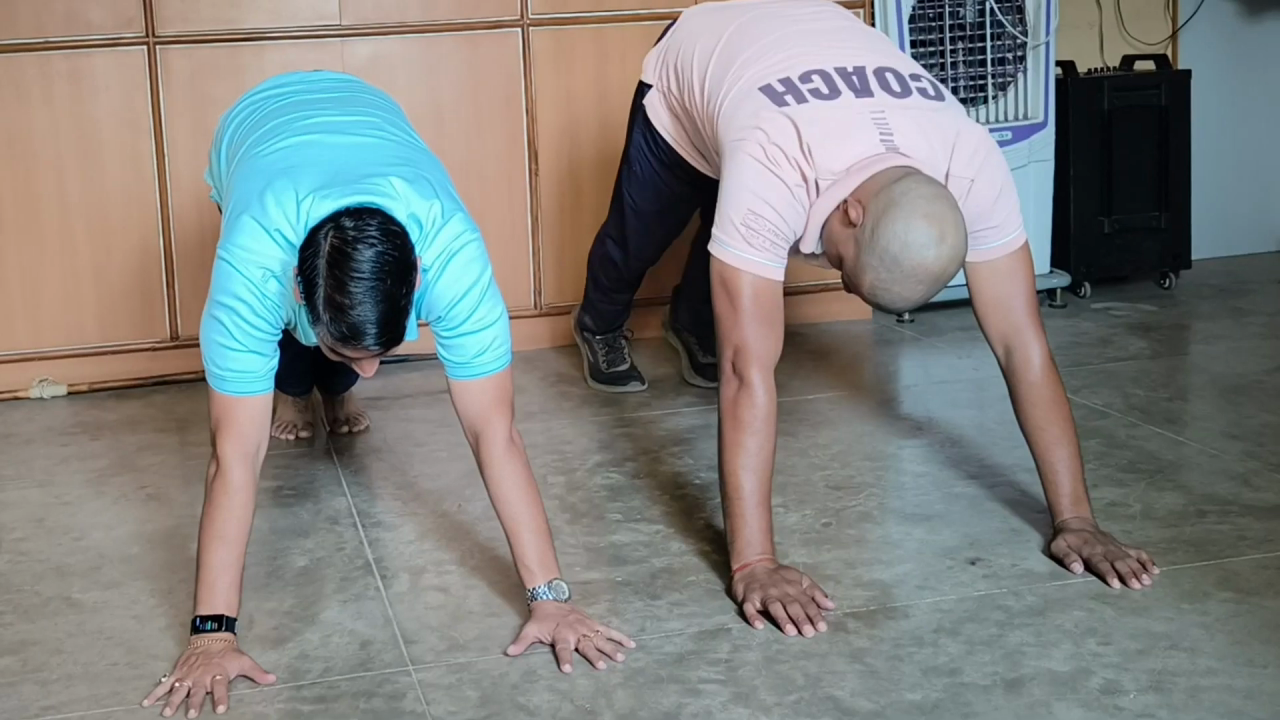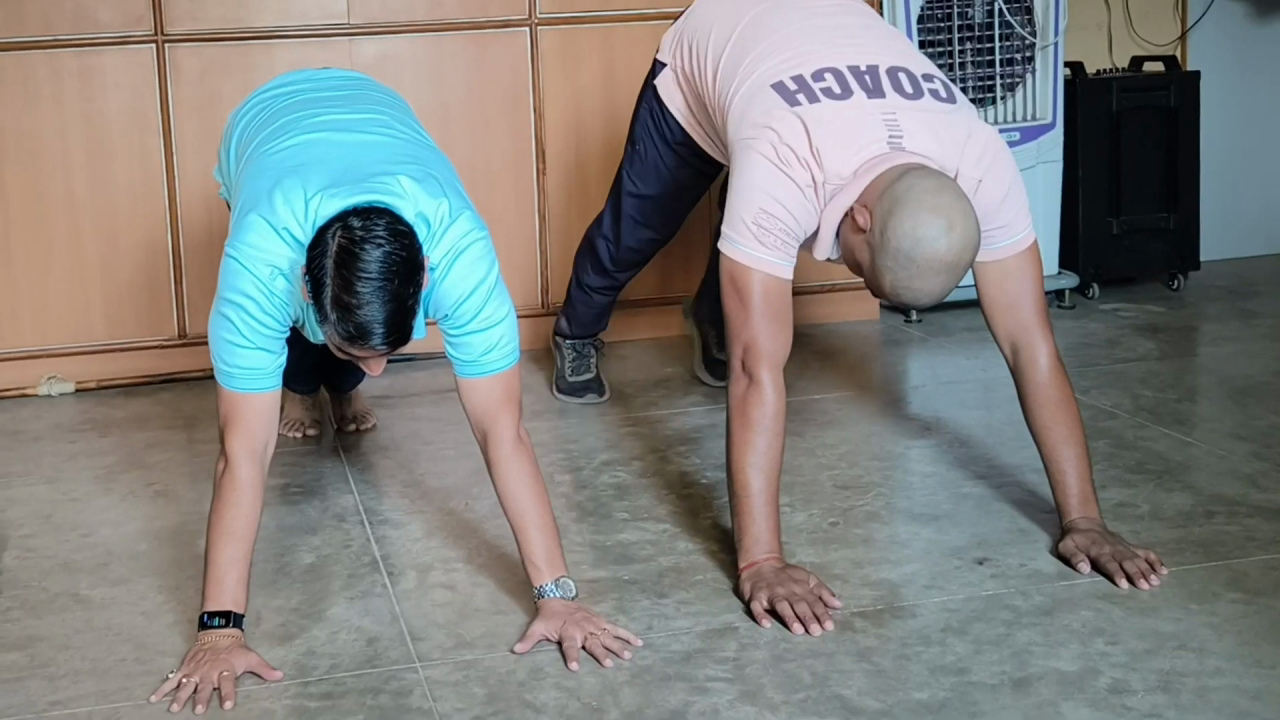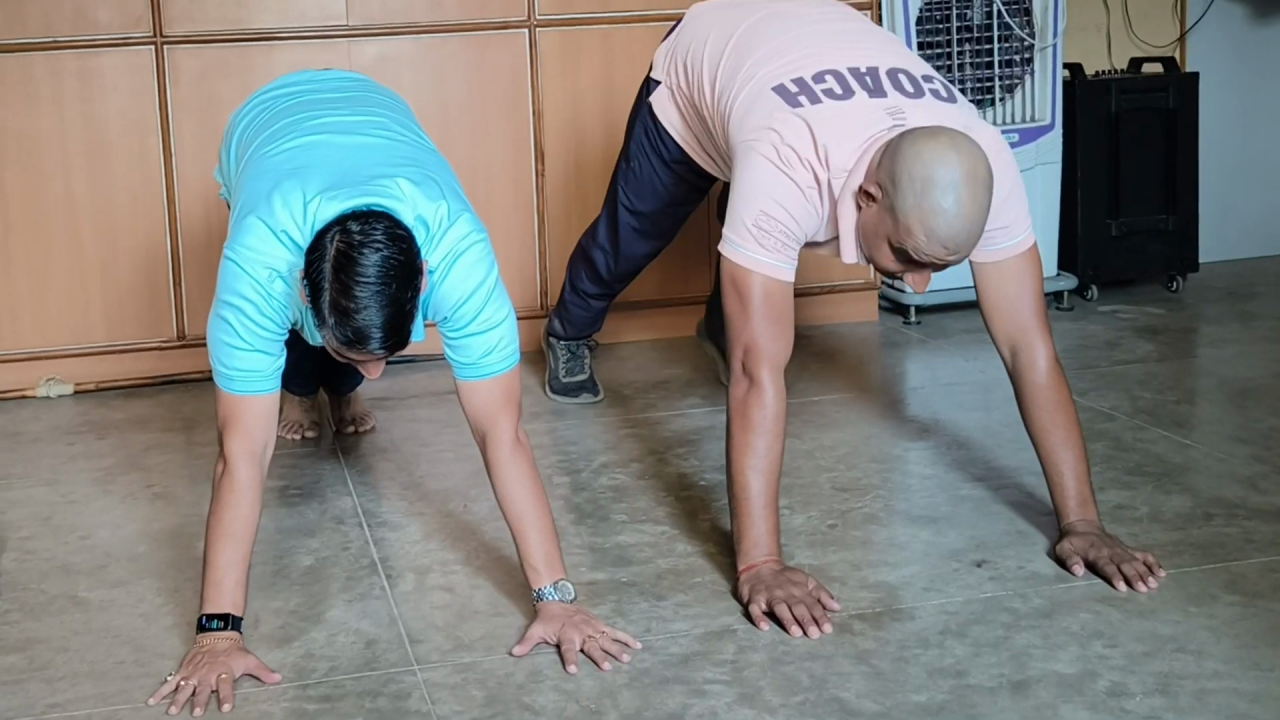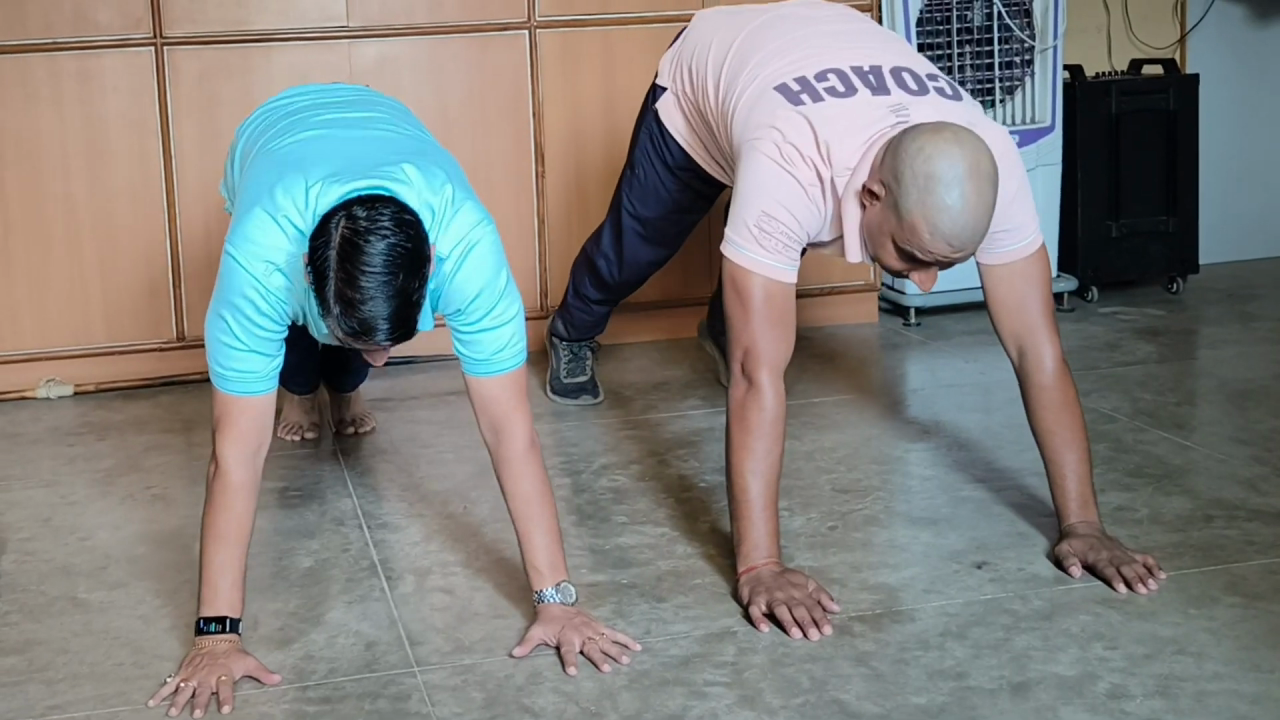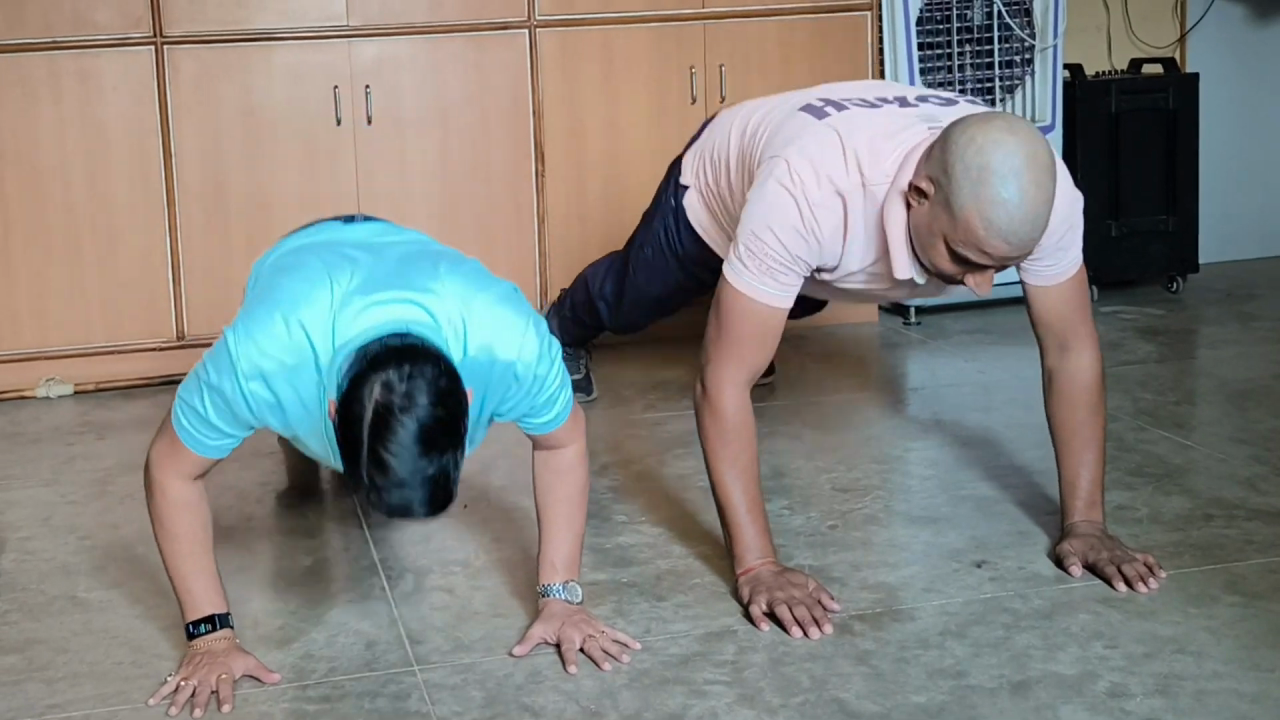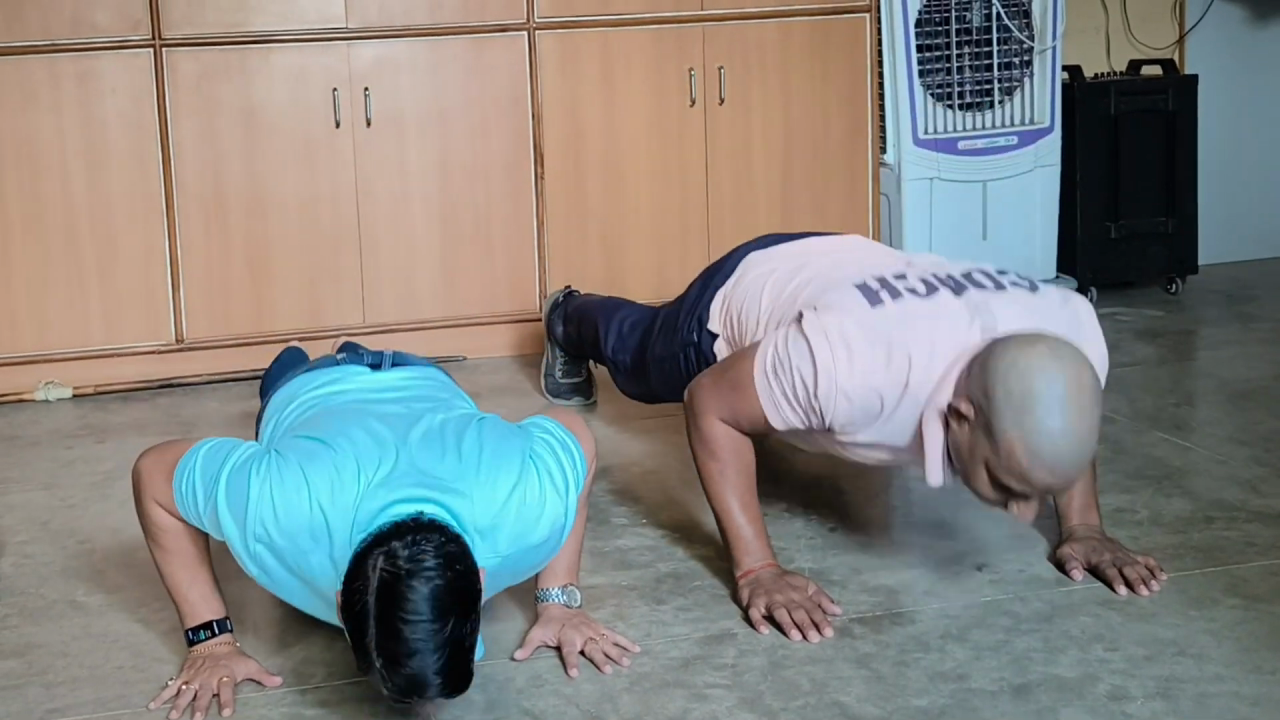
dt=0.3s
person 1, frame 1
left shoulder: (972, 165)
right shoulder: (774, 171)
left elbow: (1022, 344)
right elbow: (750, 371)
left wrist: (1075, 519)
right wrist: (754, 564)
left knee: (725, 249)
right knee: (638, 237)
left ankle: (692, 323)
right ankle: (602, 327)
person 1, frame 2
left shoulder: (981, 164)
right shoulder: (786, 172)
left elbow: (1029, 344)
right elbow: (759, 371)
left wrist: (1082, 519)
right wrist: (760, 561)
left knee: (752, 242)
right knee: (633, 229)
left ankle: (711, 323)
right ankle: (578, 332)
person 1, frame 3
left shoulder: (984, 161)
right shoulder: (787, 170)
left elbow: (1028, 346)
right elbow: (760, 373)
left wrist: (1081, 523)
right wrist: (759, 563)
right hip: (705, 55)
left knee: (756, 260)
right knee: (628, 237)
left ankle: (722, 327)
right ankle: (569, 335)
person 1, frame 4
left shoulder: (991, 166)
right shoulder: (791, 169)
left elbow: (1036, 347)
right elbow: (759, 374)
left wrist: (1081, 523)
right wrist: (758, 565)
left knee: (771, 266)
right knee: (632, 249)
left ankle: (722, 329)
right ankle: (571, 335)
person 1, frame 5
left shoulder: (1041, 186)
right shoulder: (811, 189)
left elbow: (1071, 347)
right elbow: (724, 383)
left wrist: (1084, 522)
right wrist: (756, 566)
right hip: (719, 186)
left knee: (781, 304)
right knee: (630, 299)
left ankle: (742, 322)
right ankle: (566, 331)
person 1, frame 6
left shoulder: (1077, 338)
right shoulder: (852, 372)
right elbow: (703, 405)
left wrist: (1082, 527)
right wrist: (755, 568)
left hip: (849, 265)
right hip: (749, 292)
right knee: (639, 357)
right ankle: (570, 320)
person 2, frame 1
left shoulder: (453, 255)
right shoulder: (254, 264)
left elbow: (493, 431)
right elbow: (237, 454)
left wrist: (549, 596)
right wrist: (213, 631)
left knee: (341, 365)
right knee: (289, 359)
left ankle: (333, 390)
right ankle: (291, 388)
person 2, frame 2
left shoulder: (459, 253)
right shoulder: (263, 260)
left elbow: (502, 431)
right elbow: (245, 453)
left wrist: (556, 593)
right wrist: (220, 628)
left knee: (350, 360)
right knee: (299, 361)
left ankle: (341, 390)
right ankle: (298, 388)
person 2, frame 3
left shoulder: (459, 255)
right shoulder: (260, 262)
left elbow: (501, 433)
right elbow: (243, 455)
left wrist: (556, 596)
right wrist: (218, 632)
left knee: (350, 359)
right knee: (297, 356)
left ankle: (339, 391)
right ankle: (297, 389)
person 2, frame 4
left shoulder: (463, 241)
right shoulder: (265, 252)
left elbow: (507, 428)
right elbow: (239, 450)
left wrist: (555, 596)
right wrist: (216, 631)
left knee: (349, 365)
right knee: (299, 355)
left ankle: (343, 389)
right ankle: (297, 388)
person 2, frame 5
left shoulder: (511, 341)
right shoulder: (260, 355)
left elbow: (564, 441)
right elbow: (170, 470)
left wrist: (561, 595)
right wrist: (210, 631)
right ankle: (294, 427)
person 2, frame 6
left shoulder: (526, 511)
right shoulder: (279, 521)
left elbow: (575, 431)
right elbow: (150, 475)
left wrist: (559, 598)
right wrist: (210, 636)
left hip: (428, 396)
right hip: (312, 409)
left ankle: (356, 365)
right ankle: (296, 370)
